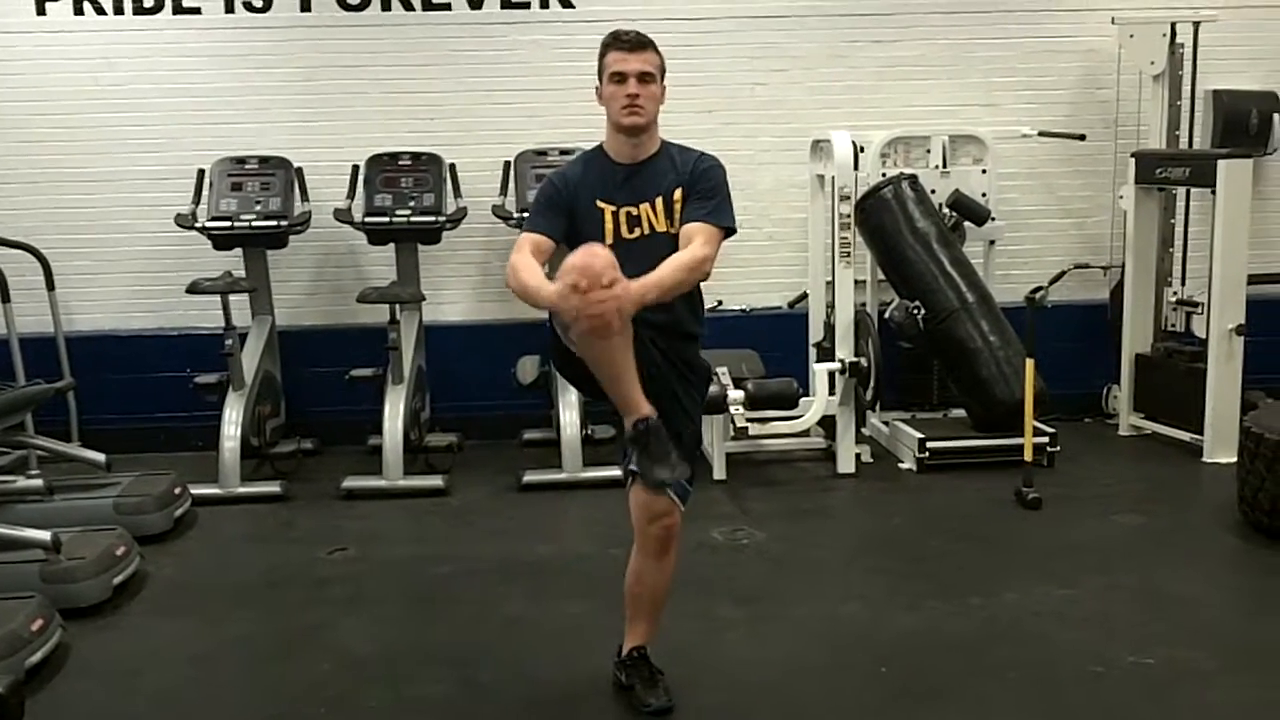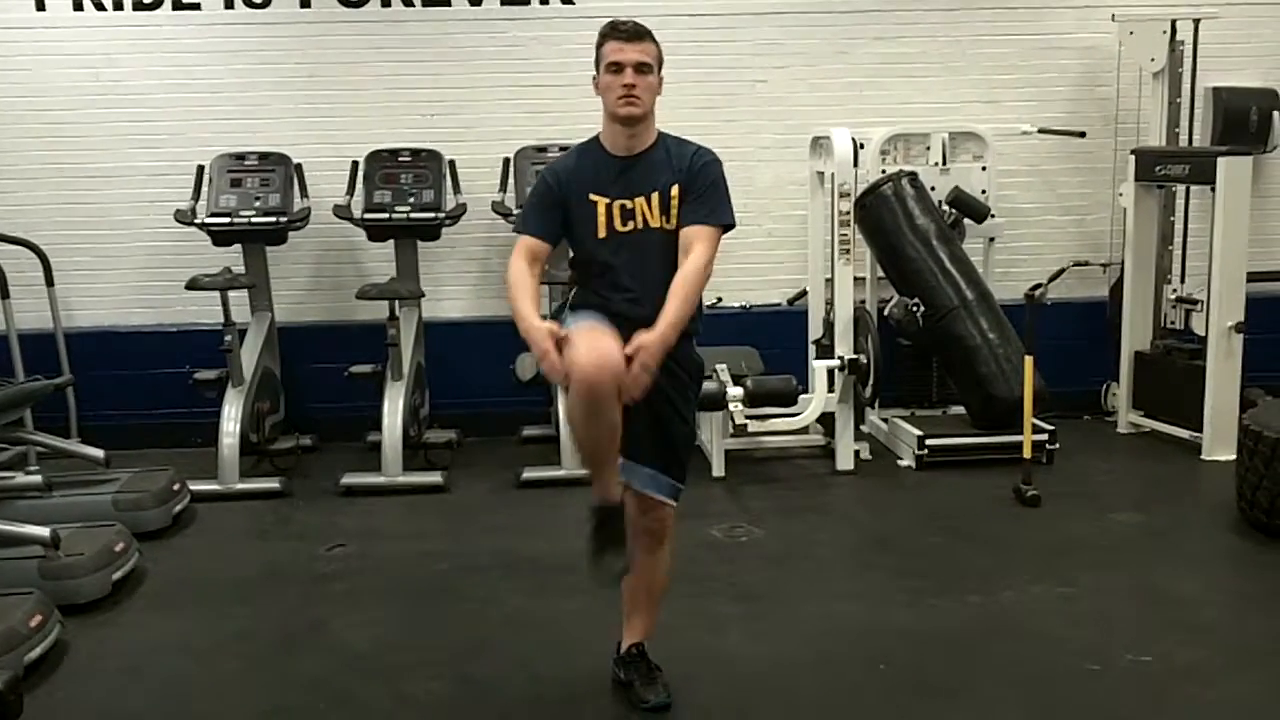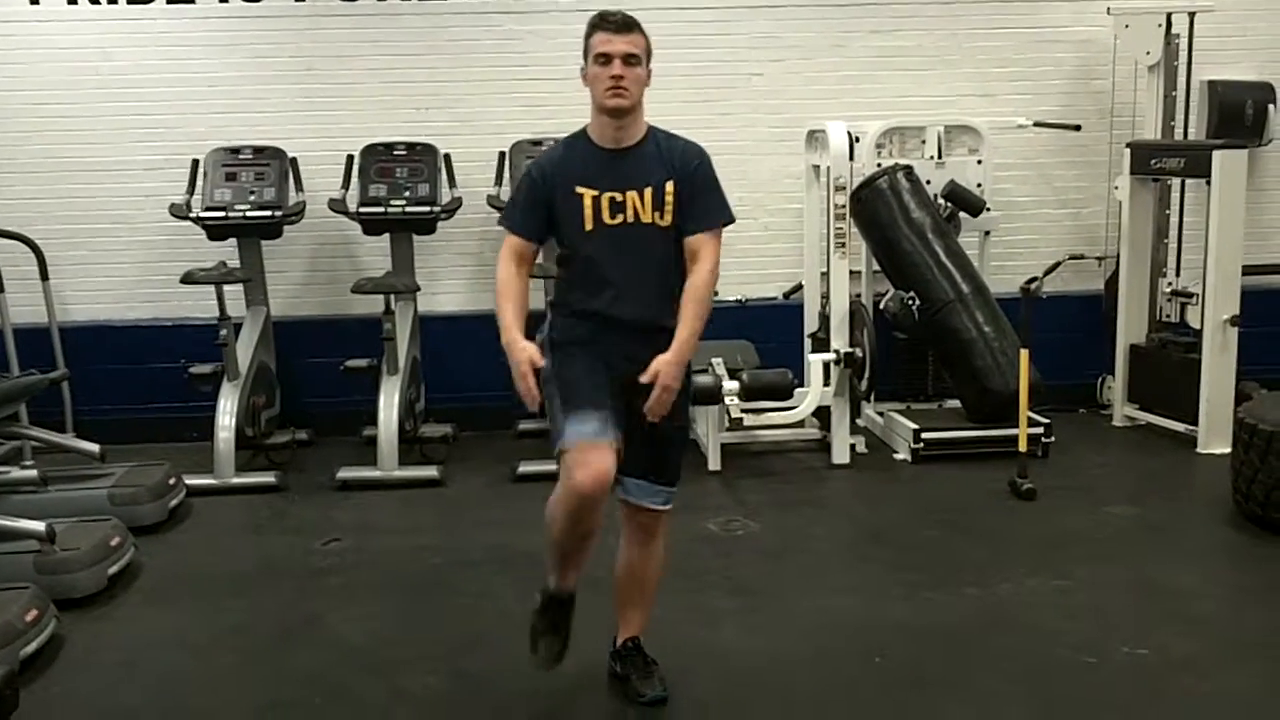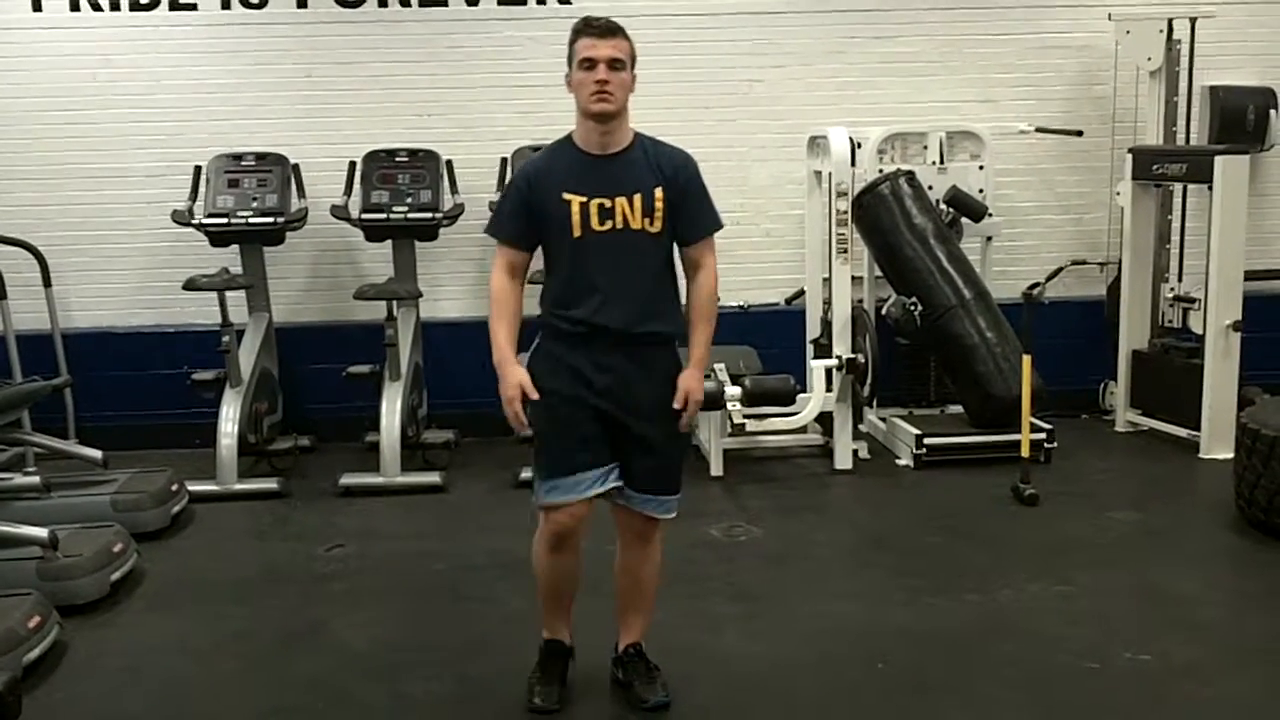
dt=0.2s
person 1, frame 1
left shoulder: (698, 171)
right shoulder: (570, 182)
left elbow: (700, 256)
right elbow: (521, 265)
left wrist: (634, 293)
right wrist: (558, 294)
left hip: (671, 354)
right hip: (594, 351)
left knee: (661, 519)
right knee: (590, 262)
left ankle: (634, 656)
right ankle: (644, 425)
person 1, frame 2
left shoulder: (696, 166)
right shoulder: (566, 175)
left elbow: (697, 260)
right elbow: (523, 262)
left wrist: (659, 338)
right wrist: (533, 326)
left hip: (667, 355)
right hip: (596, 337)
left knee: (656, 514)
right knee: (594, 362)
left ankle: (632, 652)
right ankle: (608, 503)
person 1, frame 3
left shoulder: (685, 162)
right shoulder: (553, 168)
left elbow: (702, 263)
right elbow: (514, 259)
left wrist: (678, 354)
right wrist: (514, 338)
left hip: (658, 361)
right hip: (580, 345)
left knee: (647, 515)
right knee: (588, 478)
left ankle: (628, 647)
right ankle: (560, 584)
person 1, frame 4
left shoulder: (672, 168)
right shoulder: (539, 176)
left elbow: (701, 269)
right elbow: (507, 271)
left wrist: (697, 364)
right wrist: (505, 360)
left hip: (651, 368)
right hip: (566, 367)
left knee: (643, 523)
right knee: (562, 523)
left ankle: (631, 652)
right ankle: (555, 647)
